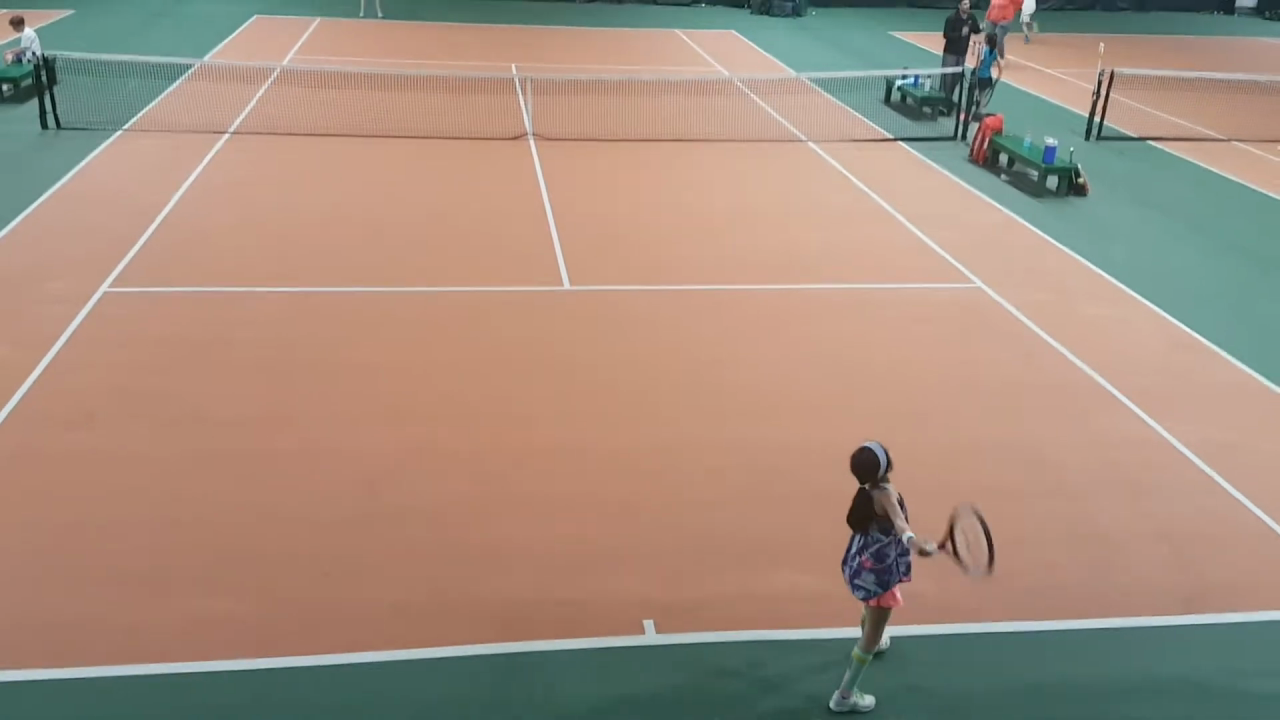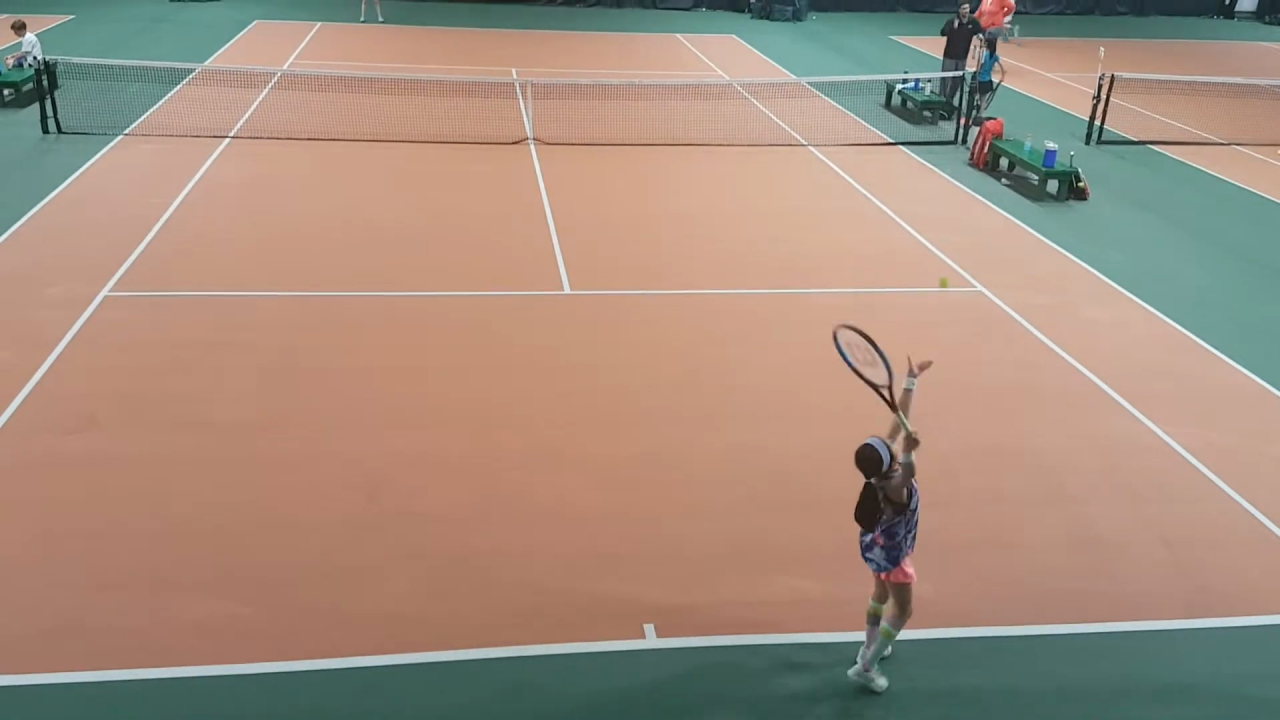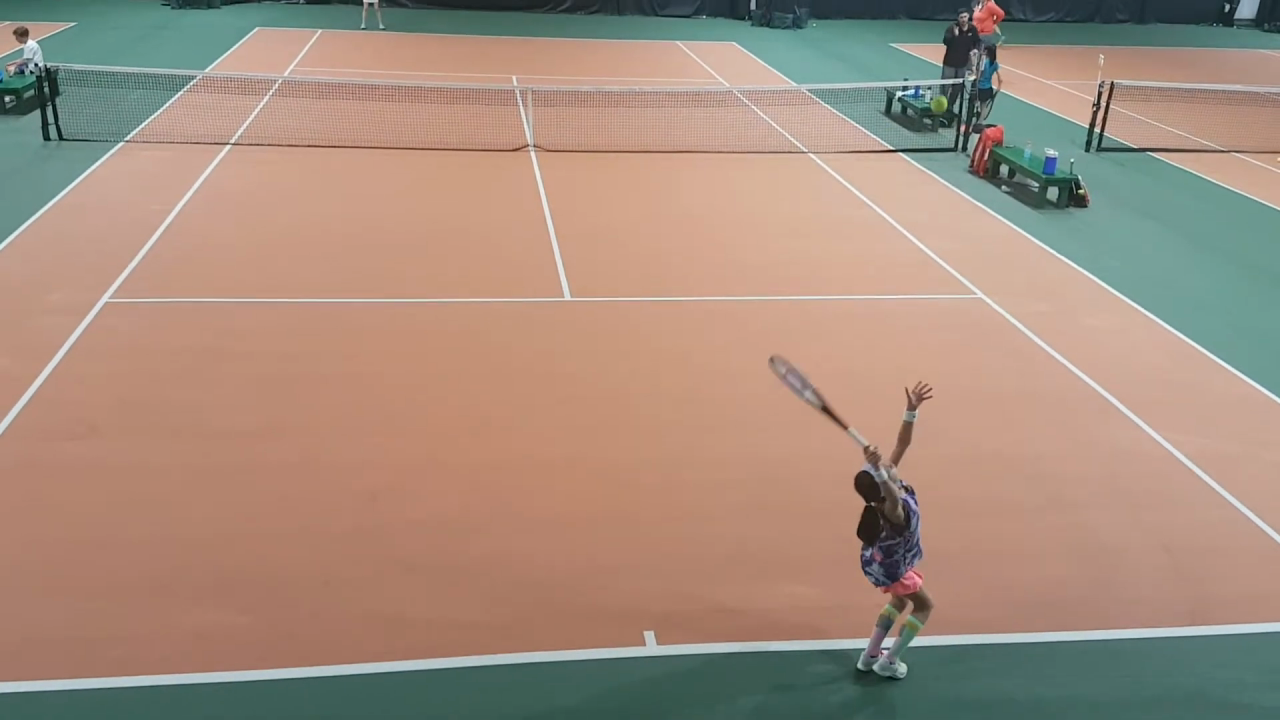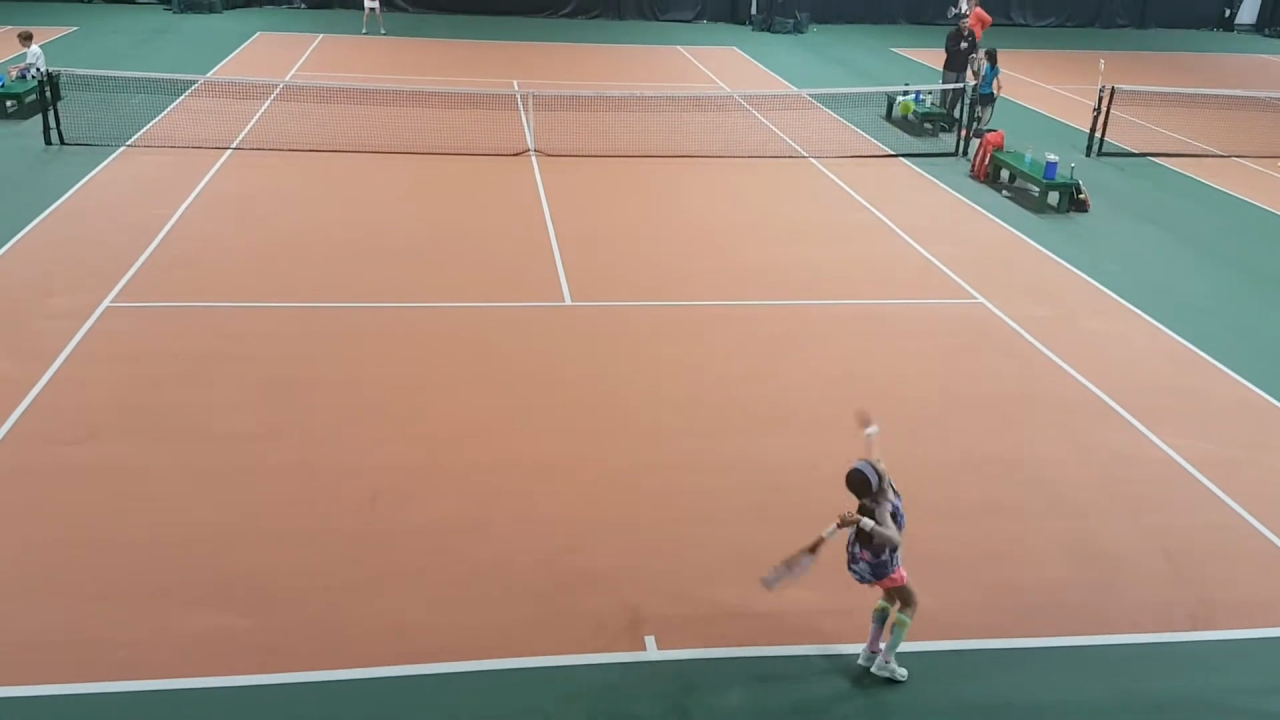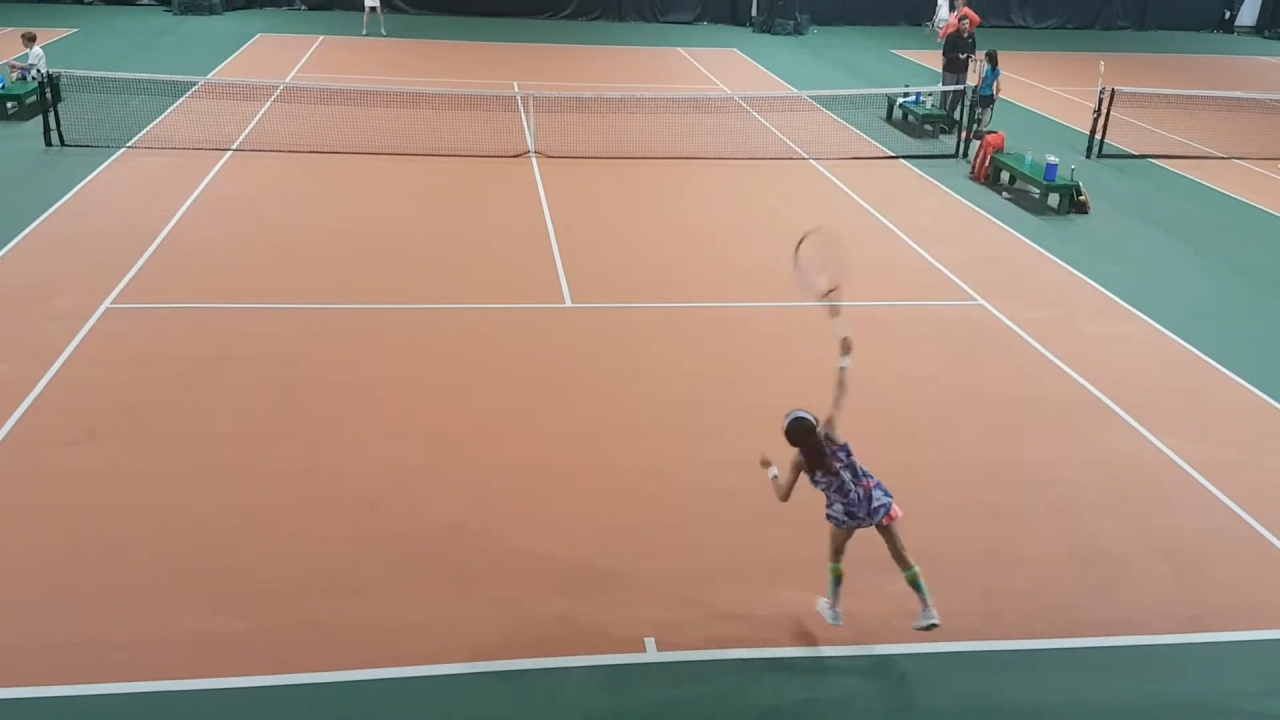
dt=0.3s
person 1, frame 1
left shoulder: (867, 491)
right shoulder: (885, 494)
right elbow: (899, 523)
right wrist: (915, 541)
left hip: (859, 564)
right hip: (878, 572)
left knee: (873, 608)
right knee: (874, 630)
left ankle: (871, 643)
right ankle: (845, 695)
person 1, frame 2
left shoulder: (882, 473)
right shoulder: (894, 487)
left elbow: (899, 420)
right elbow: (909, 473)
left wrist: (910, 382)
right wrist: (908, 453)
left hip: (879, 545)
right hip: (891, 553)
left knee: (881, 595)
right knee: (902, 610)
left ankle: (869, 649)
right ankle: (865, 668)
person 1, frame 3
left shoulder: (888, 483)
right shoulder: (891, 507)
left elbow: (902, 444)
right elbow: (892, 492)
left wrist: (912, 409)
right wrist: (878, 469)
left hip: (884, 561)
right hip: (892, 567)
left knee: (899, 601)
right knee: (924, 606)
left ankle: (871, 654)
right ankle: (889, 662)
person 1, frame 4
right shoulder: (880, 507)
left elbow: (871, 447)
right elbow: (893, 541)
left wrist: (871, 429)
right wrist: (864, 523)
left hip: (867, 561)
right hip: (878, 564)
left knee: (890, 595)
right knee: (909, 603)
left ankle: (870, 651)
right ankle: (884, 662)
person 1, frame 5
left shoulder: (800, 462)
right shoulder: (827, 435)
left elbow: (782, 496)
right elbow: (840, 392)
left wrist: (771, 470)
right wrist: (844, 359)
left hip: (845, 513)
right hip: (876, 501)
left knee: (835, 554)
right knee: (899, 554)
left ankle: (832, 609)
right ankle: (927, 610)
